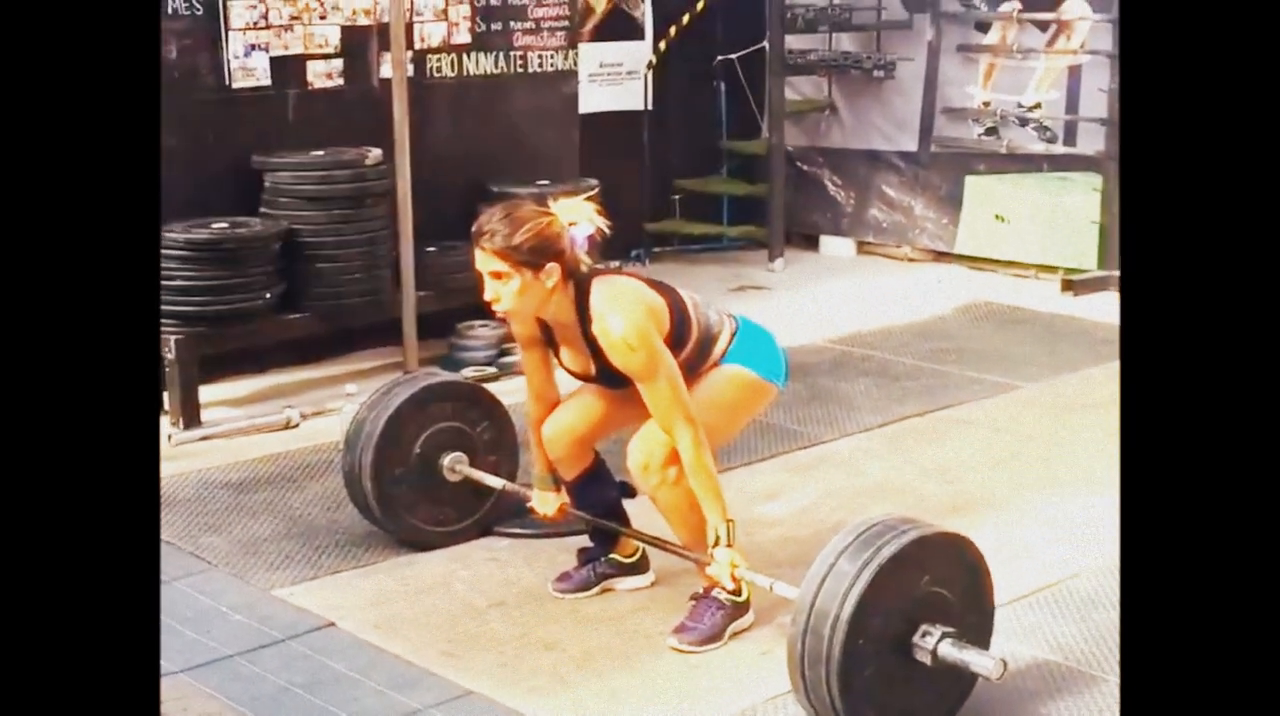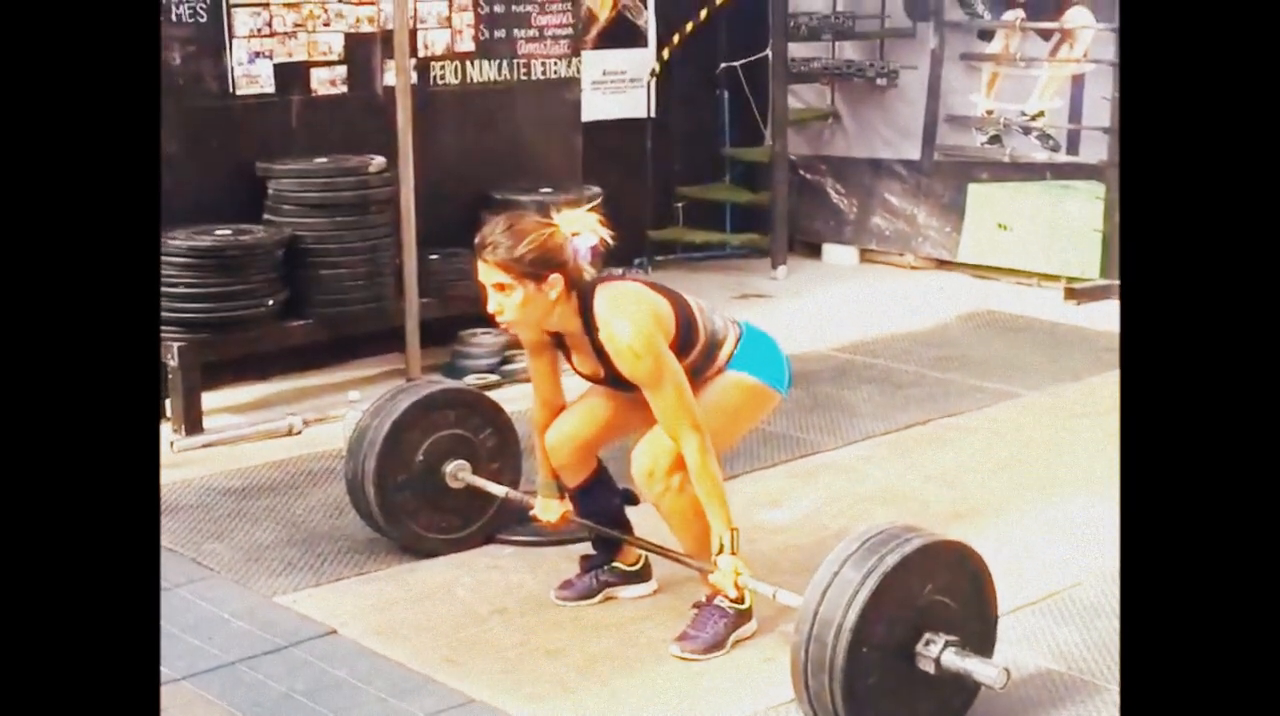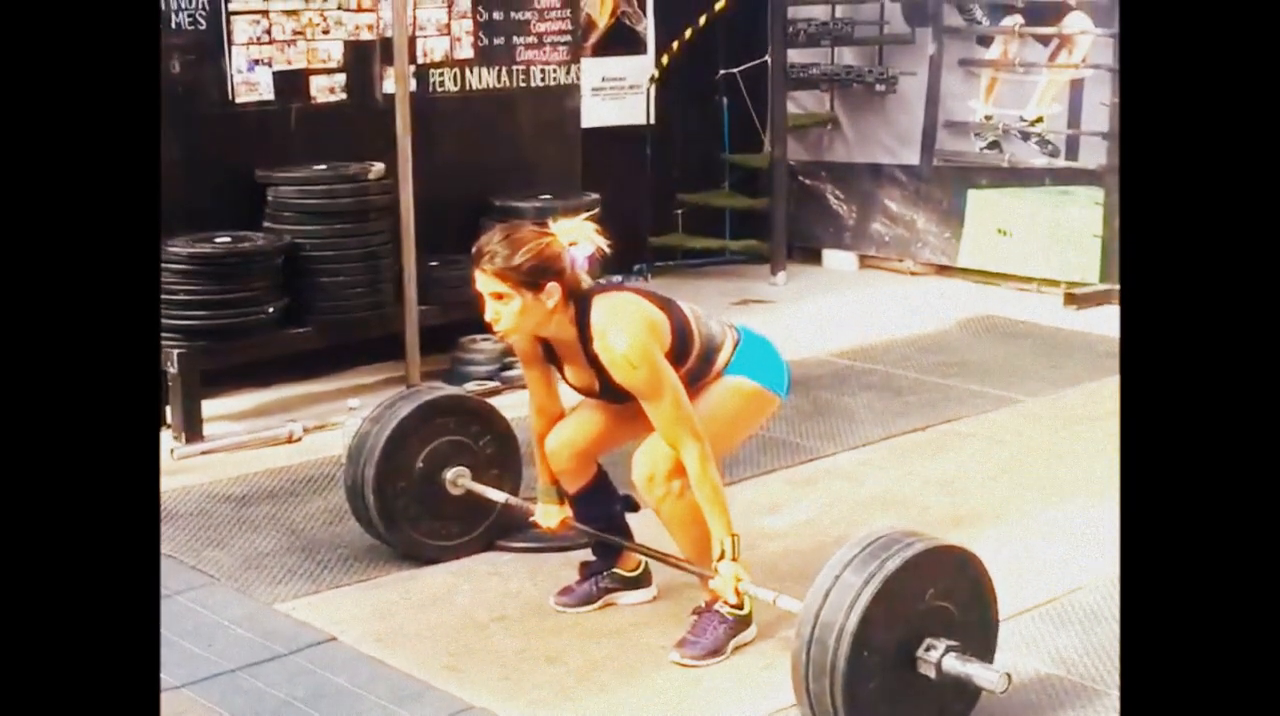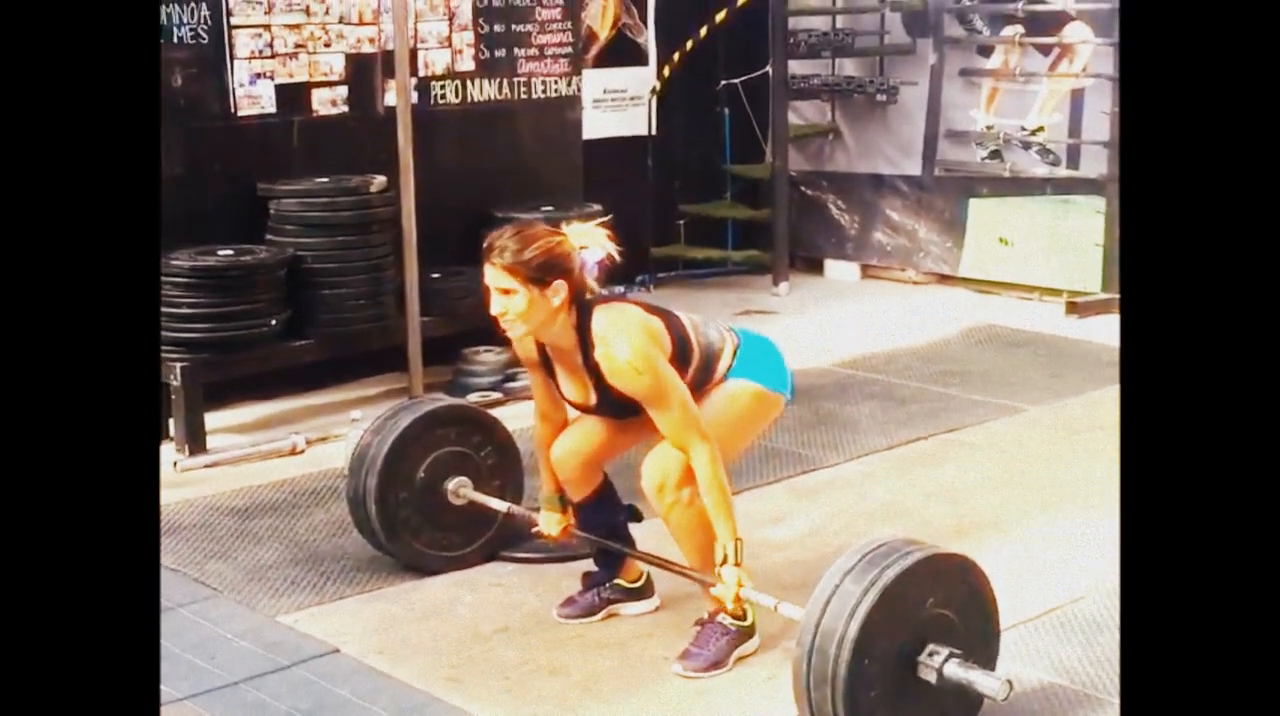
dt=0.5s
person 1, frame 1
left shoulder: (616, 322)
right shoulder: (528, 313)
left elbow: (685, 432)
right elbow: (541, 403)
left wrist: (721, 538)
right wrist: (545, 483)
left hip: (740, 358)
right hip: (674, 360)
left knee: (649, 456)
right knee: (561, 434)
left ankle: (726, 591)
right ankle: (620, 554)
person 1, frame 2
left shoulder: (622, 328)
right shoulder: (535, 317)
left elbow: (691, 439)
right elbow: (546, 407)
left wrist: (726, 546)
right wrist: (549, 489)
left hip: (745, 365)
right hip: (679, 365)
left knee: (653, 464)
right knee: (564, 441)
left ankle: (728, 600)
right ankle: (622, 562)
person 1, frame 3
left shoulder: (618, 338)
right shoulder: (528, 329)
left elbow: (691, 446)
right elbow: (545, 416)
left wrist: (726, 551)
right wrist: (549, 495)
left hip: (743, 368)
right hip: (677, 371)
left knee: (654, 468)
right knee: (564, 447)
left ankle: (729, 606)
right ankle: (623, 568)
person 1, frame 4
left shoulder: (619, 348)
right shoulder: (530, 336)
left elbow: (700, 447)
right elbow: (549, 419)
left wrist: (729, 554)
right wrist: (551, 501)
left hip: (746, 371)
right hip: (681, 375)
left knee: (663, 476)
right knee: (571, 455)
left ankle: (731, 618)
right ankle: (625, 579)
